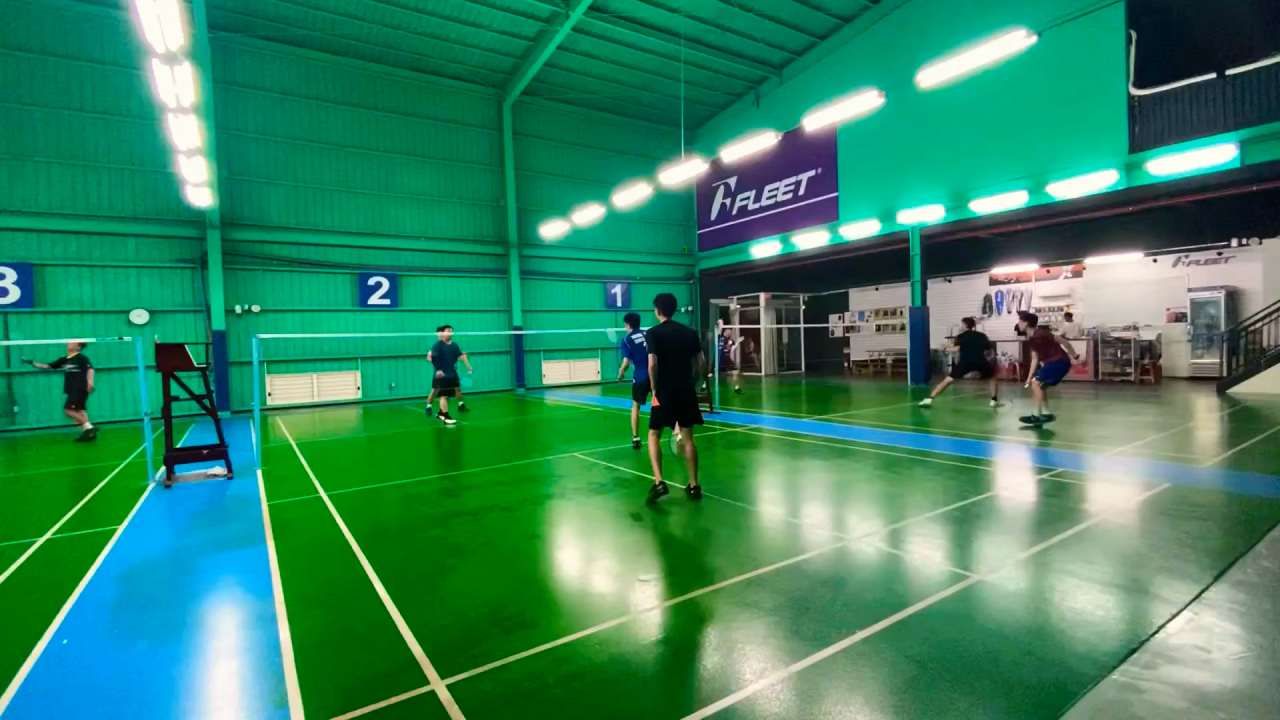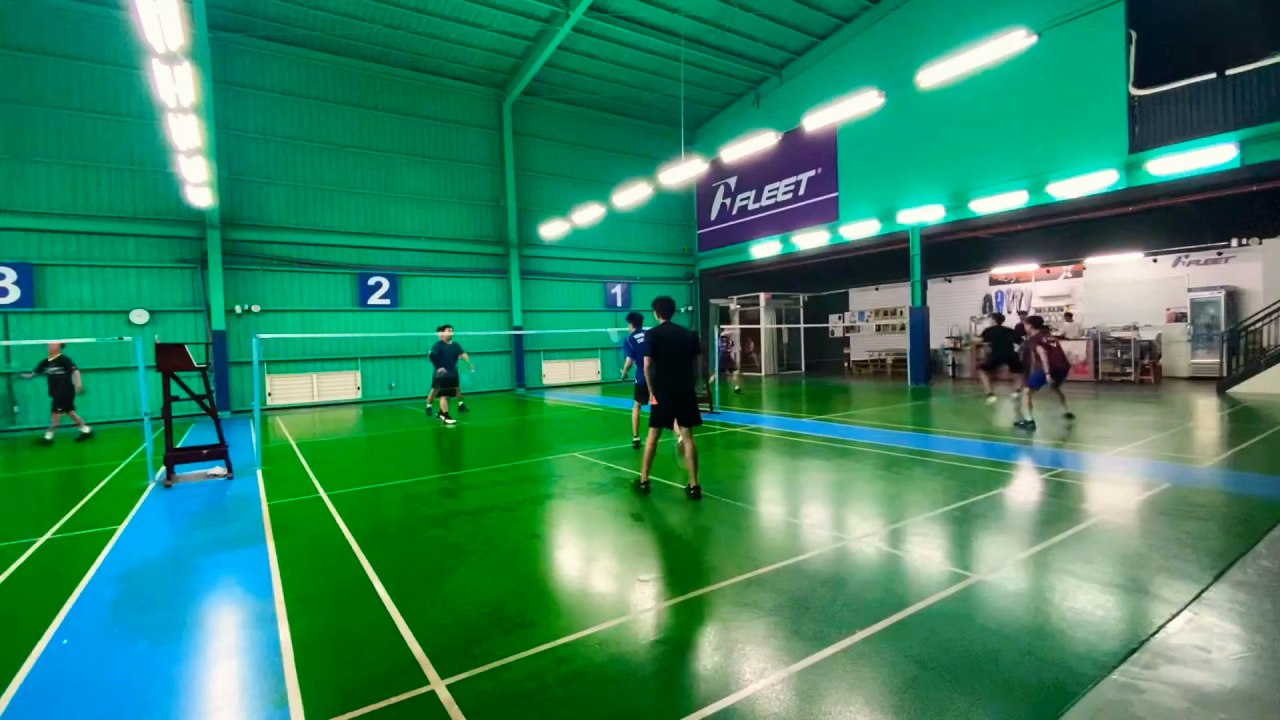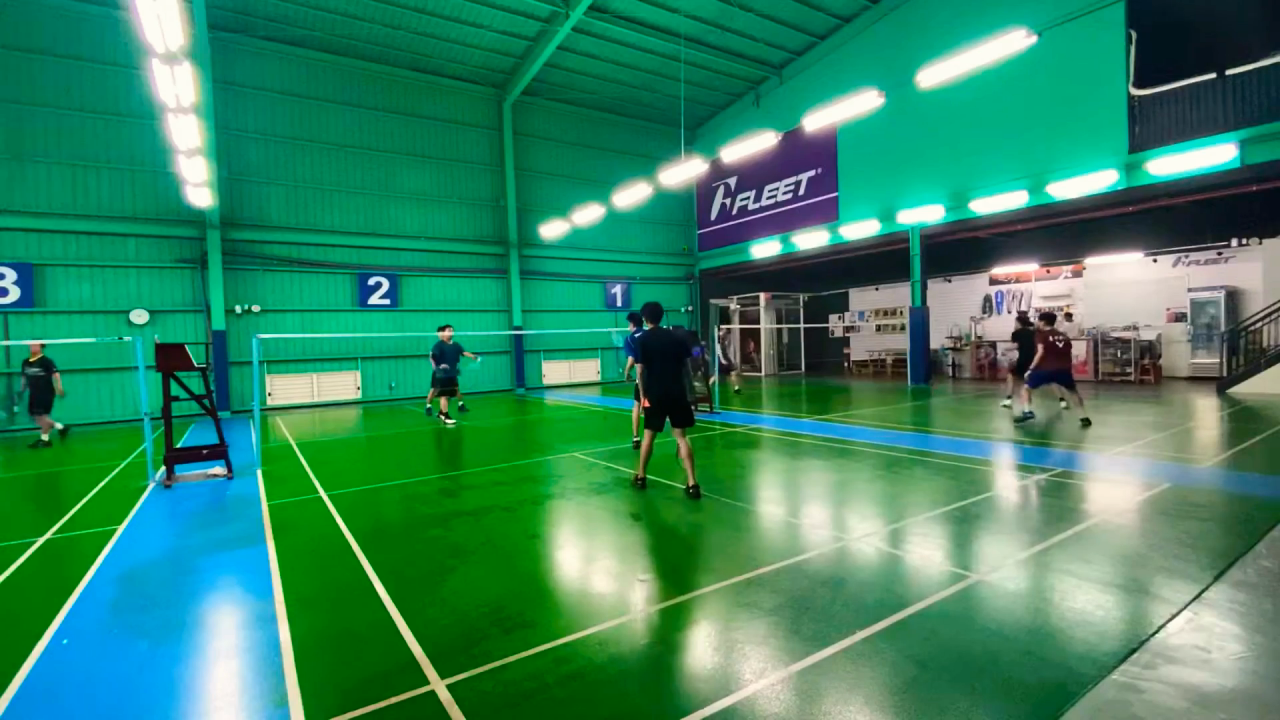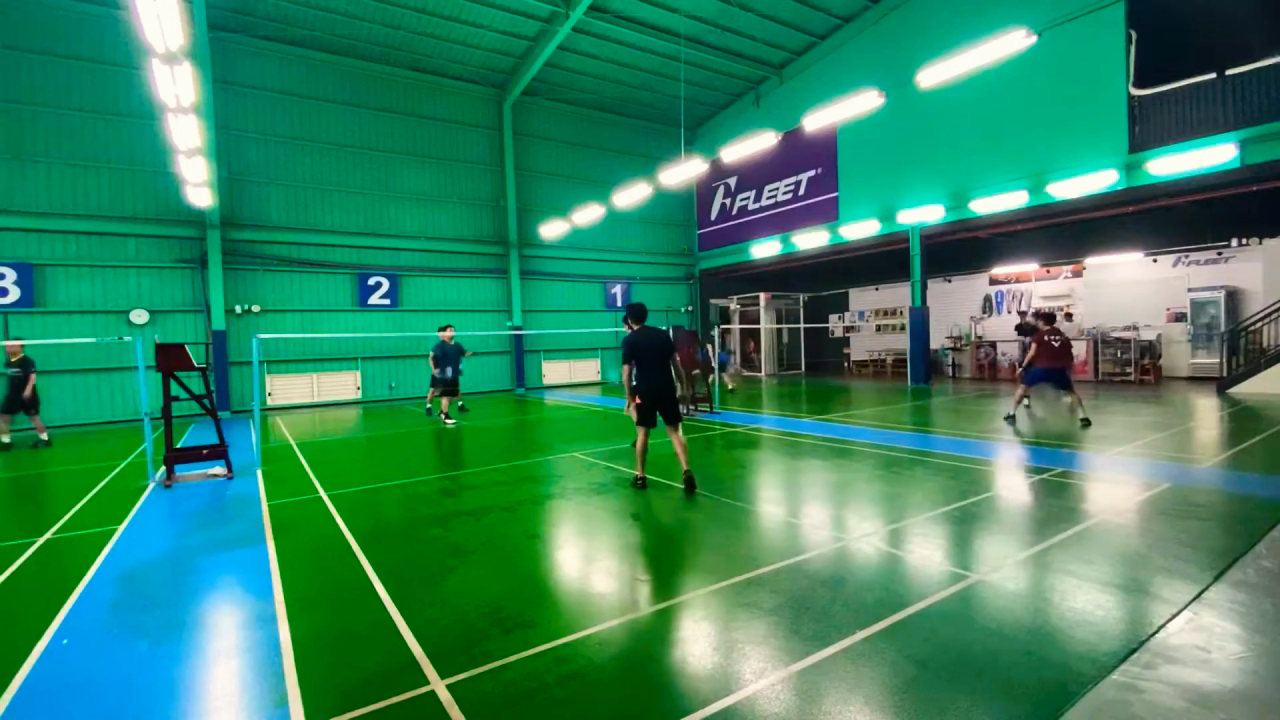
dt=0.2s
person 1, frame 1
left shoulder: (654, 333)
right shoulder: (689, 333)
left elbow: (652, 364)
right elbow: (700, 363)
left wrist: (654, 389)
left hip: (664, 392)
right hip: (686, 391)
left knee: (654, 436)
right knee: (687, 437)
left ankle: (659, 482)
right ankle: (694, 486)
person 1, frame 2
left shoulder: (652, 334)
right shoulder: (689, 334)
left elbow: (647, 365)
right elbow: (697, 365)
left wrist: (651, 389)
left hip: (663, 391)
right hip: (686, 391)
left knee: (653, 434)
right knee: (687, 436)
left ankle: (644, 480)
right ankle: (693, 485)
person 1, frame 3
left shoulder: (642, 339)
right shoulder: (677, 338)
left elbow: (640, 371)
right elbow: (687, 368)
left wrist: (643, 395)
right wrist: (688, 392)
left hip: (655, 394)
right hip: (678, 393)
left knee: (649, 435)
right knee: (681, 437)
left ankle: (640, 477)
right ankle: (692, 484)
person 1, frame 4
left shoulder: (629, 340)
right shoulder: (663, 334)
left elbow: (627, 372)
right elbow: (675, 363)
left wrist: (628, 398)
left hip: (645, 390)
right hip: (667, 388)
left knee: (643, 433)
right knee: (674, 431)
left ankle: (640, 476)
right ankle: (686, 470)
